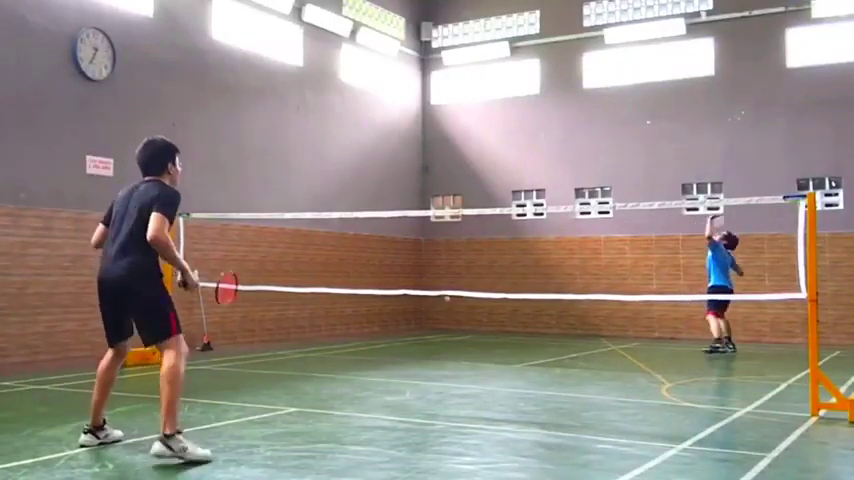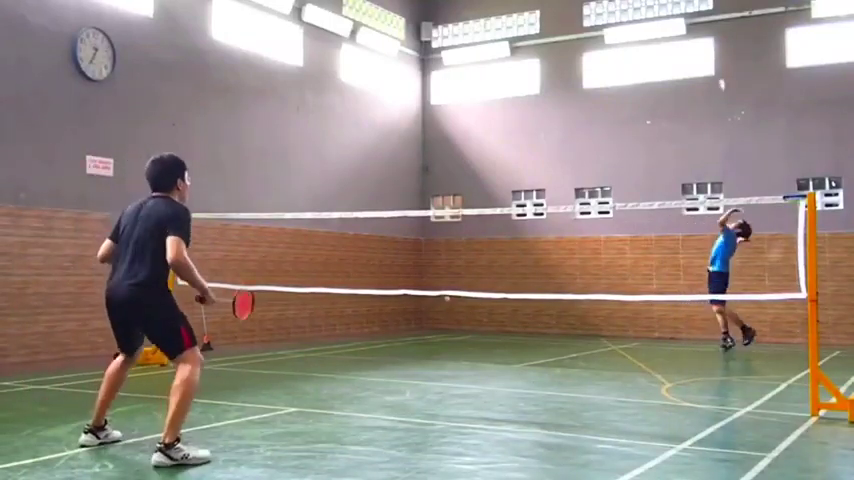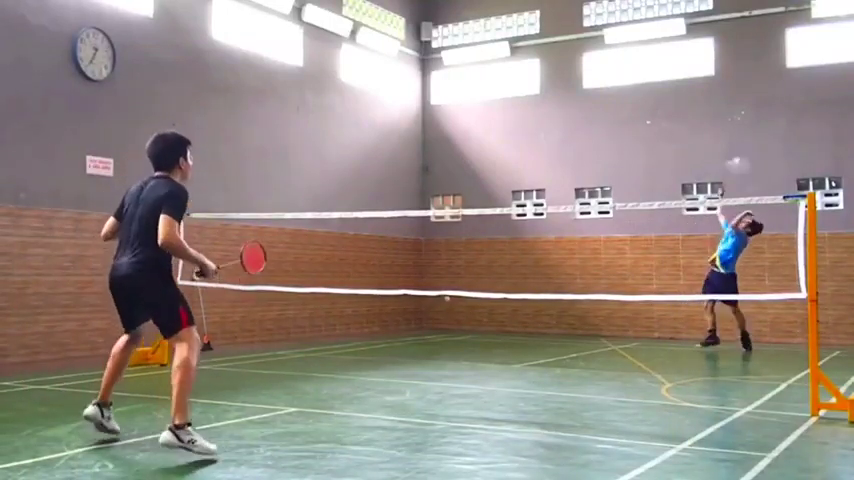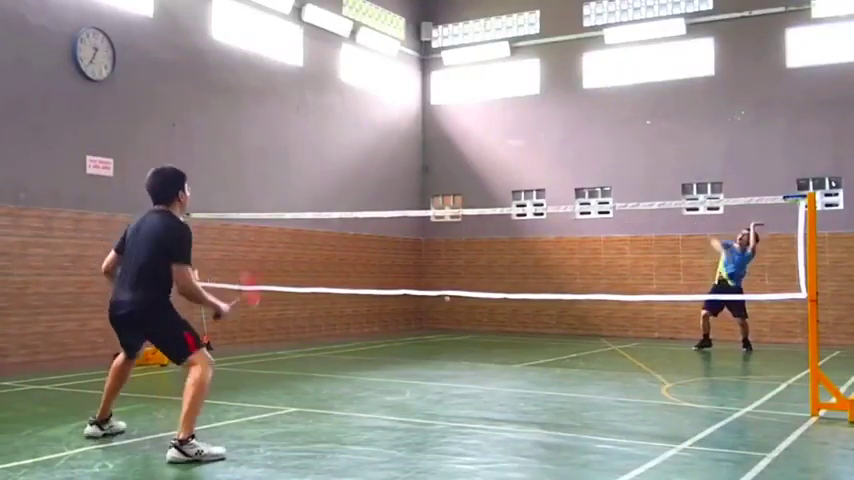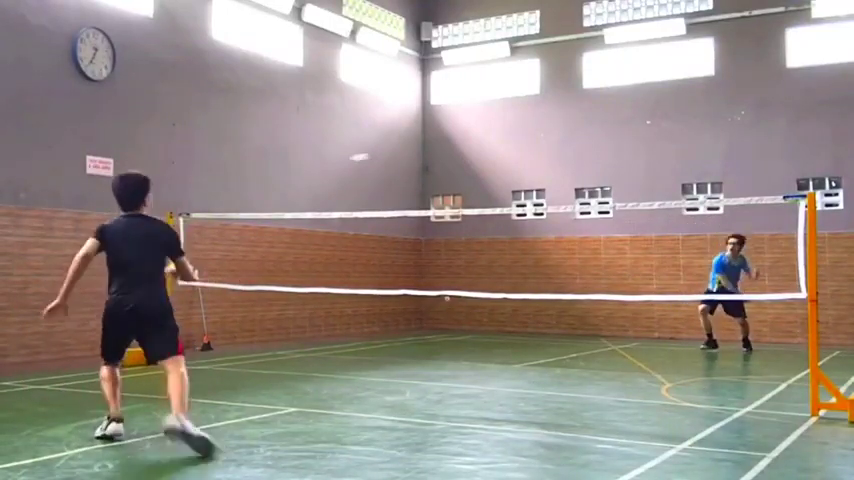
dt=0.2s
person 1, frame 1
left shoulder: (125, 194)
right shoulder: (166, 193)
left elbow: (97, 241)
right elbow: (156, 236)
right wrist: (185, 270)
left hip: (108, 278)
right hip: (138, 278)
left knee: (117, 349)
right knee: (175, 349)
left ankle: (95, 427)
right ankle: (169, 436)
person 1, frame 2
left shoulder: (131, 210)
right shoulder: (176, 212)
left elbow: (103, 255)
right elbow: (175, 258)
right wrist: (204, 289)
left hip: (116, 294)
right hip: (148, 295)
left knee: (128, 356)
right knee: (190, 361)
left ankle: (95, 428)
right ankle: (168, 445)
person 1, frame 3
left shoulder: (136, 190)
right shoulder: (175, 191)
left elbow: (107, 233)
right elbow: (167, 239)
right wrist: (203, 262)
left hip: (120, 274)
right hip: (149, 276)
left knee: (131, 335)
right knee: (187, 342)
left ankle: (101, 405)
right ankle: (179, 428)
person 1, frame 4
left shoulder: (137, 225)
right shoulder: (176, 229)
left elbow: (107, 268)
right elbow: (184, 285)
right wrist: (216, 305)
left hip: (120, 307)
right hip: (150, 308)
left knee: (129, 355)
right knee: (201, 363)
left ankle: (101, 420)
right ankle: (183, 442)
person 1, frame 5
left shoulder: (107, 229)
right shoulder: (163, 230)
left elbow: (83, 256)
right elbow: (186, 273)
left wrist: (62, 298)
right wrist: (178, 271)
left hip: (118, 309)
right hip: (154, 308)
left knee: (109, 365)
right knee: (175, 365)
left ankle: (114, 419)
right ankle: (178, 420)
person 2, frame 1
left shoulder: (716, 247)
right shoulder: (727, 254)
left elbow: (708, 236)
right elbow: (740, 273)
left wrist: (710, 220)
left hip: (717, 287)
right hip: (727, 288)
left knee: (712, 315)
right knee: (720, 315)
left ankle: (718, 343)
right ankle: (728, 342)
person 2, frame 2
left shoulder: (729, 234)
right shoulder: (729, 237)
left elbow: (721, 222)
left wrist: (730, 211)
left hip: (718, 273)
right hip: (715, 272)
left knee: (718, 308)
right knee: (720, 308)
left ankle: (746, 330)
right ankle: (726, 337)
person 2, frame 3
left shoulder: (742, 238)
right shoulder: (730, 230)
left elbow: (733, 224)
right elbow: (723, 220)
left wrist: (744, 214)
left hip: (727, 275)
right hip: (714, 273)
left knee: (734, 309)
right knee: (708, 306)
left ankle: (745, 337)
right ankle: (712, 336)
person 2, frame 4
left shoulder: (748, 254)
right shoulder: (728, 247)
left elbow: (752, 247)
right elbow: (715, 242)
left wrist: (753, 228)
right wrist: (722, 249)
left hip: (735, 289)
right hip: (719, 287)
left knee: (741, 321)
right knee: (705, 314)
left ankle: (745, 342)
right ankle: (705, 340)
person 2, frame 5
left shoulder: (742, 260)
right shoulder: (719, 260)
left elbow: (750, 275)
right elbow: (723, 280)
left wrist: (754, 274)
right wrist: (738, 292)
left hip: (731, 291)
right hip: (714, 289)
left knee: (742, 320)
right knee: (702, 309)
left ankle: (746, 341)
right ankle: (711, 340)
